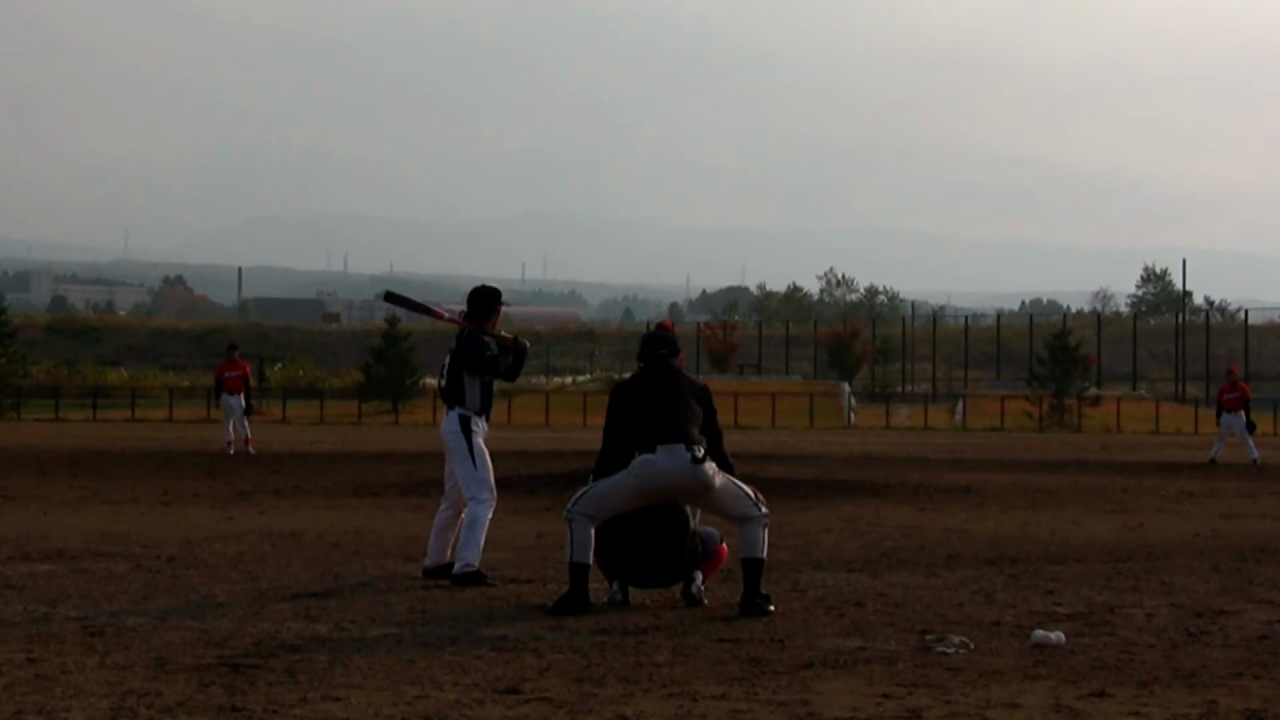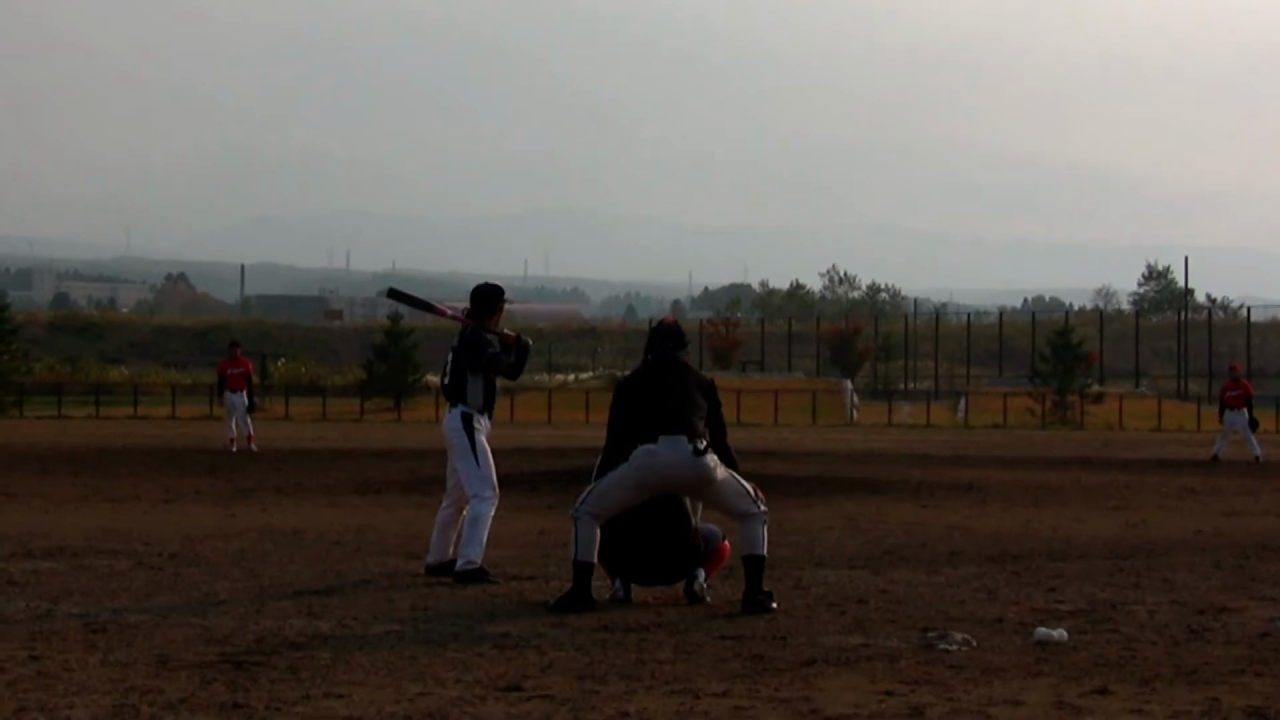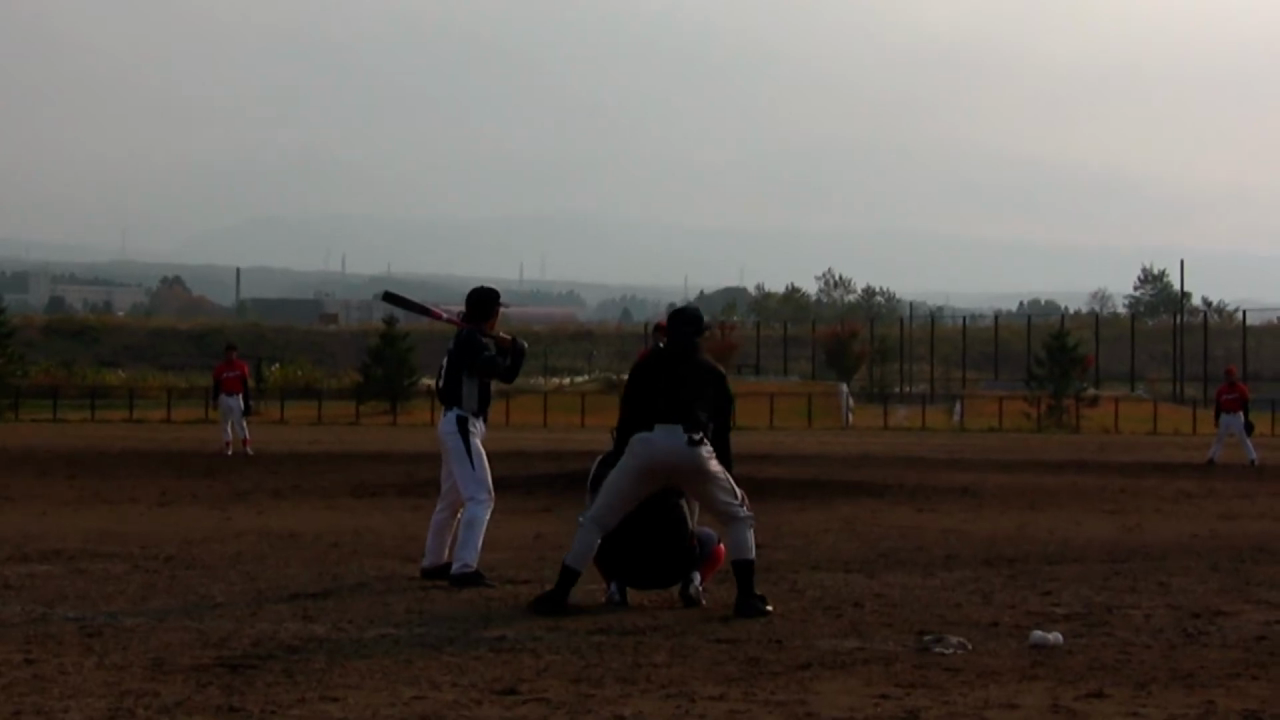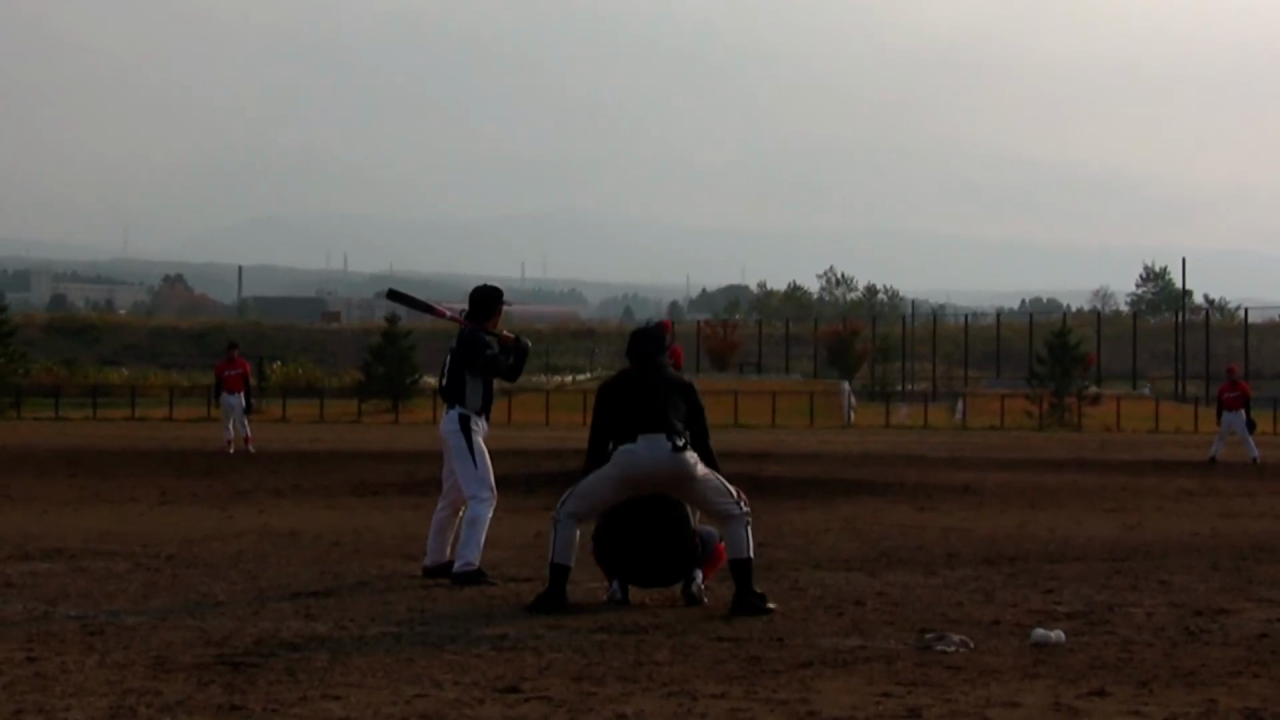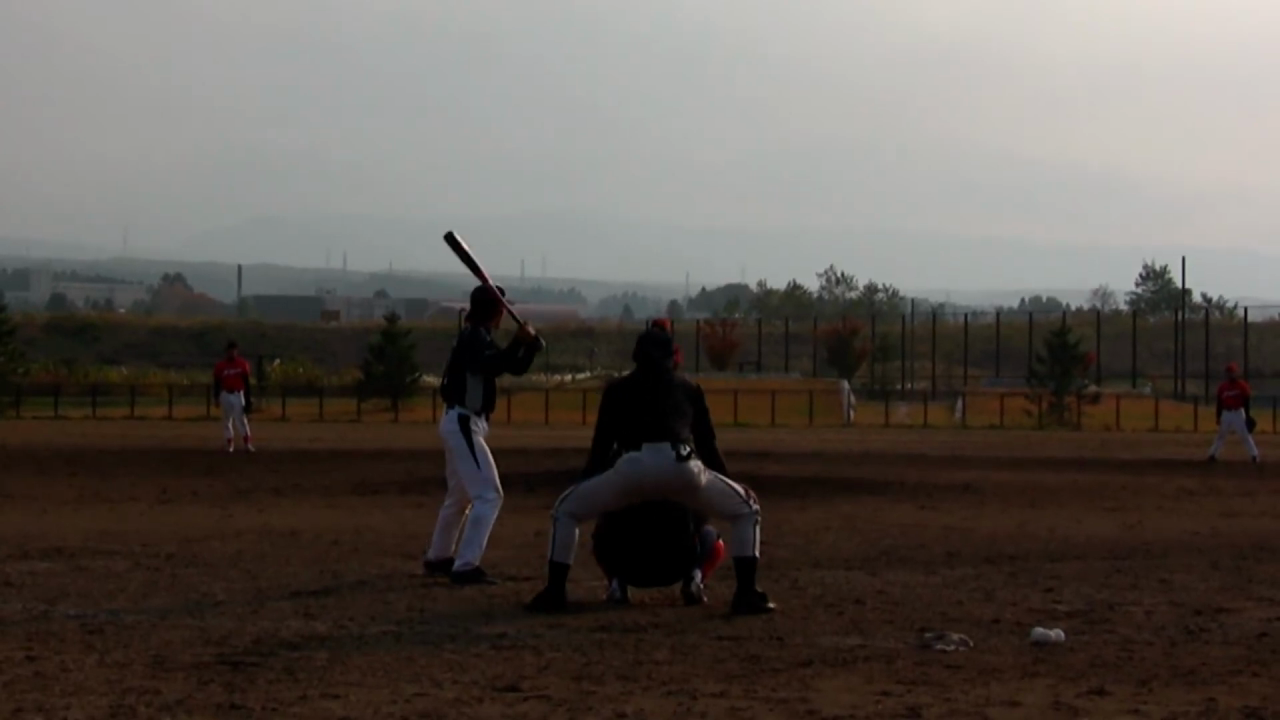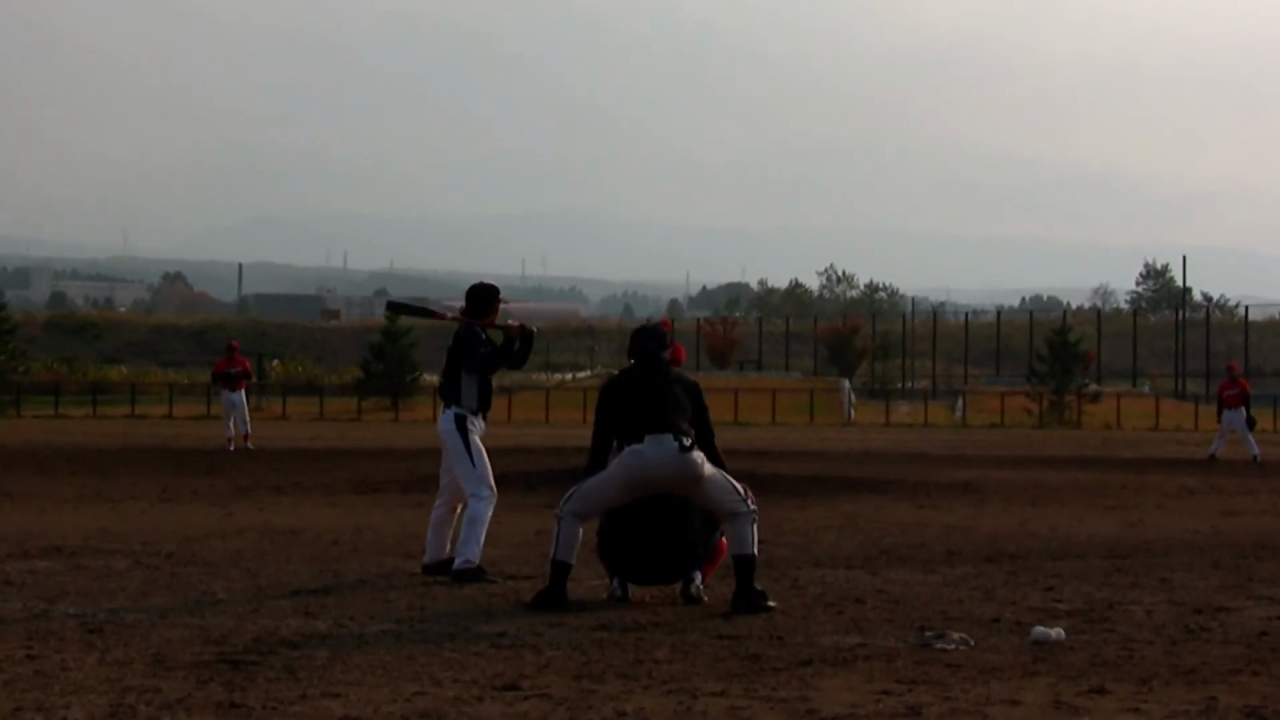
dt=0.7s
person 1, frame 1
left shoulder: (469, 339)
right shoulder: (472, 339)
left elbow: (509, 373)
right elbow: (498, 368)
left wrist: (514, 347)
right wrist: (508, 348)
left hip: (459, 423)
right hip: (464, 424)
left knee: (455, 498)
right knee: (482, 496)
left ankle: (436, 562)
right ankle: (465, 569)
person 1, frame 2
left shoulder: (472, 336)
right shoulder: (475, 337)
left elbow: (511, 371)
right elbow: (502, 368)
left wrist: (515, 344)
right wrist: (512, 345)
left hip: (462, 421)
right hip: (466, 422)
left knee: (457, 495)
right knee: (485, 494)
left ankle: (439, 560)
right ankle: (468, 566)
person 1, frame 3
left shoulder: (468, 339)
right shoulder: (471, 340)
left elbow: (506, 374)
right elbow: (499, 370)
left wrist: (510, 347)
right wrist: (509, 348)
left hip: (457, 424)
right hip: (462, 425)
left knee: (452, 499)
right knee: (480, 497)
left ankle: (434, 562)
right ankle: (463, 569)
person 1, frame 4
left shoulder: (472, 337)
right shoulder: (474, 338)
left elbow: (510, 373)
right elbow: (497, 368)
left wrist: (514, 345)
right wrist: (509, 346)
left hip: (460, 422)
right hip: (464, 423)
left knee: (453, 497)
right knee: (483, 495)
left ankle: (435, 561)
right ankle: (466, 567)
person 1, frame 5
left shoulder: (479, 337)
right shoulder: (473, 336)
left elbow: (516, 368)
right elbow: (493, 367)
left wrist: (530, 343)
right wrist: (519, 341)
left hip: (460, 422)
right hip: (463, 423)
left knee: (460, 496)
right knee: (489, 495)
left ankle: (437, 557)
right ankle: (465, 566)
person 1, frame 6
left shoulder: (478, 337)
right shoulder: (468, 335)
left elbow: (514, 363)
right elbow: (486, 365)
left wrist: (524, 337)
right wrist: (509, 339)
left hip: (459, 422)
right hip: (460, 422)
left knee: (452, 495)
right knee: (483, 493)
left ankle: (434, 559)
right ankle: (465, 565)
person 2, frame 1
left shoulder: (626, 389)
right shoulder: (697, 388)
left elbow: (612, 445)
right elbow: (715, 442)
left wrist: (595, 480)
right wrist: (731, 477)
left hip: (646, 468)
right hip: (695, 468)
left knee: (580, 512)
right knee: (754, 513)
left ankle: (578, 595)
right ankle: (752, 597)
person 2, frame 2
left shoulder: (632, 383)
right shoulder: (702, 382)
left elbow: (615, 440)
right elbow: (719, 437)
left wrist: (601, 479)
right wrist: (734, 474)
left hip: (647, 460)
right hip: (697, 460)
left knee: (586, 512)
right knee: (753, 511)
left ankle: (580, 592)
right ankle: (754, 594)
person 2, frame 3
left shoulder: (646, 365)
right shoulder: (713, 372)
left elbow: (626, 420)
right elbow: (722, 430)
left wrist: (620, 456)
right wrist: (725, 473)
left hip: (645, 447)
right hip: (693, 449)
left knee: (596, 521)
right knee: (738, 517)
left ankle: (558, 595)
right ankle: (747, 598)
person 2, frame 4
left shoulder: (612, 386)
right shoulder: (681, 385)
left elbow: (597, 443)
right elbow: (701, 440)
left wrist: (585, 487)
right wrist: (718, 480)
left hip: (628, 460)
right hip: (677, 458)
left knee: (568, 512)
right knee: (735, 511)
left ankle: (556, 594)
right ankle: (745, 595)
person 2, frame 5
left shoulder: (618, 389)
right shoulder: (689, 389)
left elbow: (602, 446)
right elbow: (708, 444)
left wrist: (584, 484)
right wrist: (724, 479)
left hip: (632, 468)
right hip: (682, 466)
left knee: (566, 510)
right knee: (746, 509)
left ankle: (555, 593)
right ankle: (746, 594)
person 2, frame 6
left shoulder: (615, 385)
right shoulder: (685, 383)
left elbow: (601, 444)
right elbow: (707, 439)
left wrist: (588, 484)
right wrist: (725, 477)
left hip: (635, 461)
right hip: (684, 458)
left knee: (571, 510)
right knee: (742, 508)
left ankle: (556, 591)
right ankle: (746, 592)
